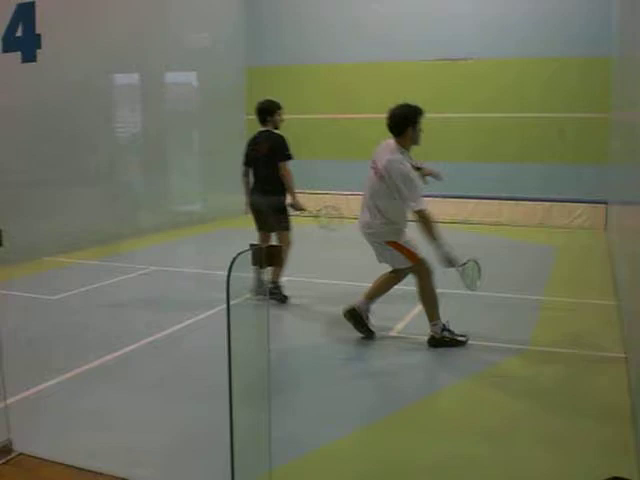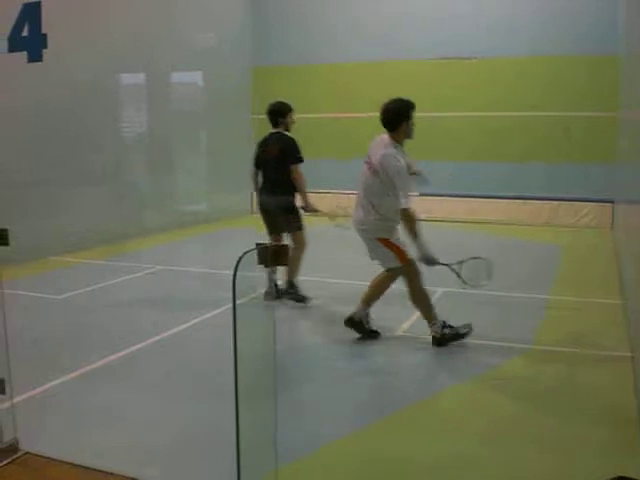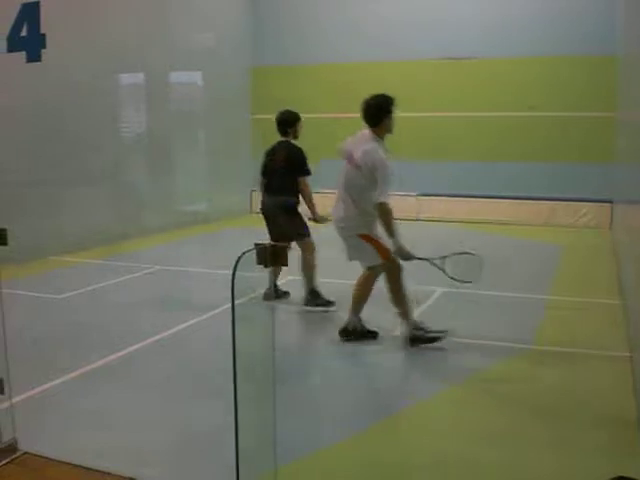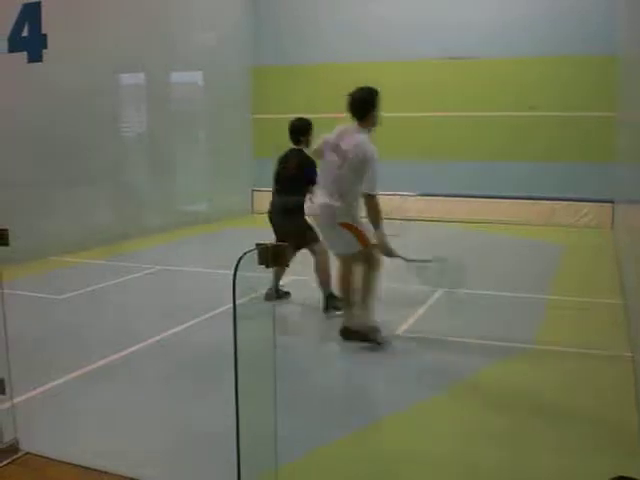
dt=0.1s
person 1, frame 1
left shoulder: (387, 148)
right shoulder: (399, 168)
right elbow: (420, 214)
left wrist: (419, 169)
right wrist: (442, 249)
left hip: (375, 223)
right hip: (383, 230)
left knee: (400, 270)
right knee: (423, 272)
left ankle: (360, 309)
right ankle: (438, 332)
person 1, frame 2
left shoulder: (380, 141)
right shoulder: (393, 162)
right elbow: (405, 211)
left wrist: (407, 169)
right wrist: (422, 248)
left hip: (369, 219)
right hip: (376, 226)
left knee: (394, 270)
right knee: (411, 272)
left ankle: (359, 315)
right ankle: (439, 330)
person 1, frame 3
left shoulder: (358, 139)
right shoulder: (377, 159)
right elbow: (382, 206)
right wrist: (398, 245)
left hip: (346, 216)
right hip: (357, 222)
left knee: (374, 270)
right knee: (393, 269)
left ankle: (352, 325)
right ankle: (413, 328)
person 1, frame 4
left shoulder: (339, 134)
right shoulder: (367, 150)
left elbow: (317, 152)
right elbow: (369, 198)
right wrist: (380, 236)
left hip: (323, 206)
right hip: (338, 212)
left knee: (349, 261)
right knee: (370, 260)
left ankle: (351, 322)
right ankle: (361, 323)
person 2, frame 1
left shoulder: (252, 142)
right shoulder: (277, 140)
left elbow: (245, 173)
right elbow: (284, 170)
left wrist: (249, 197)
right wrist: (294, 197)
left hip: (257, 198)
right hip: (274, 199)
left knee: (264, 239)
right knee: (284, 241)
left ankle: (260, 283)
right ankle: (274, 285)
person 2, frame 2
left shoulder: (262, 144)
right shoulder: (288, 142)
left elbow: (255, 174)
right elbow: (295, 173)
left wrist: (259, 197)
right wrist: (305, 199)
left hip: (266, 198)
right hip: (283, 199)
left knee: (275, 241)
right knee: (299, 241)
left ankle: (272, 286)
right ankle: (290, 286)
person 2, frame 3
left shoulder: (270, 152)
right shoulder: (295, 152)
left elbow: (263, 182)
right elbow: (303, 185)
right wrist: (314, 211)
left hip: (269, 206)
right hip: (286, 207)
left knee: (280, 246)
right knee: (307, 246)
left ankle: (272, 288)
right ankle: (311, 293)
person 2, frame 4
left shoulder: (283, 159)
right shoulder: (306, 161)
left hip: (276, 212)
right hip: (292, 213)
left knee: (288, 251)
right knee: (320, 252)
left ankle: (274, 289)
right ankle: (329, 298)
